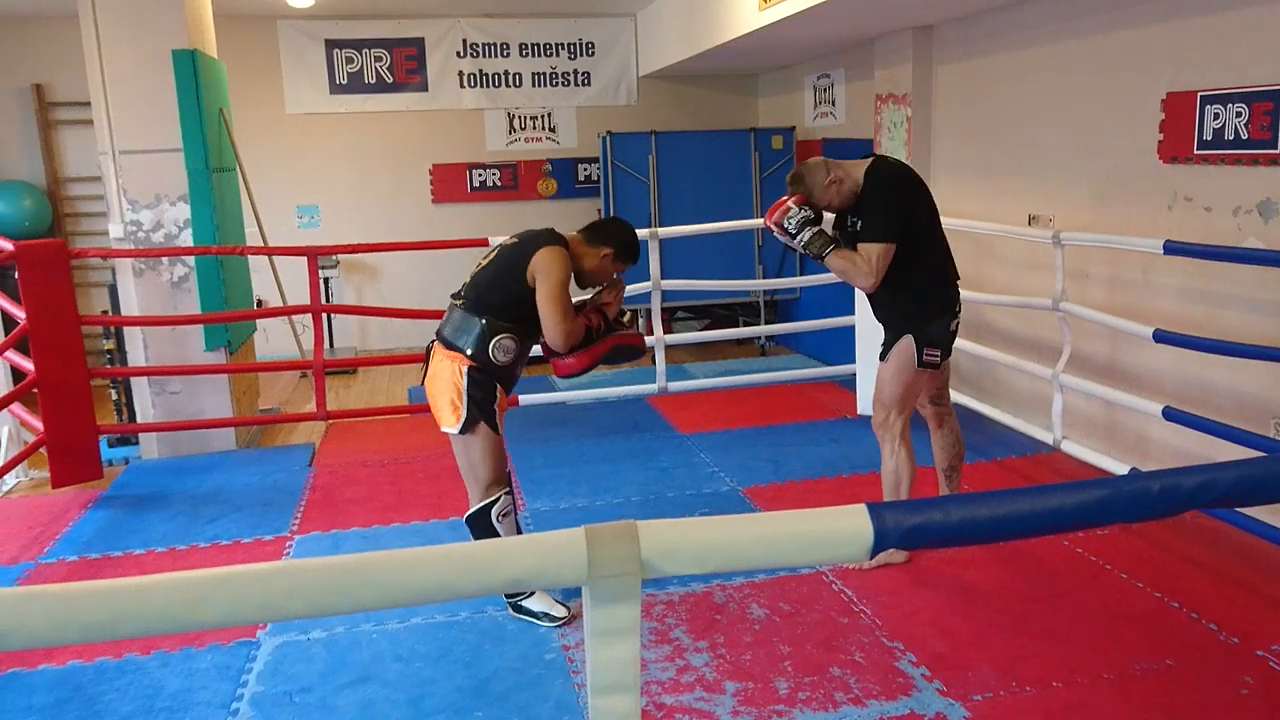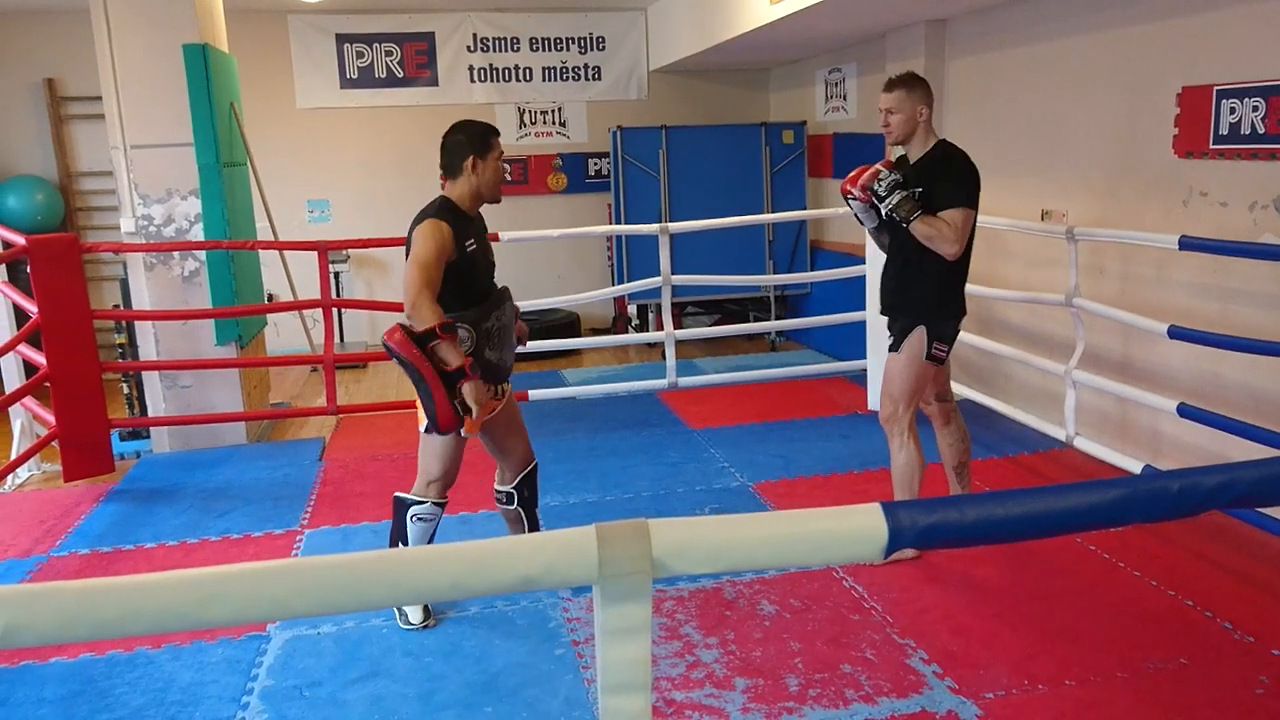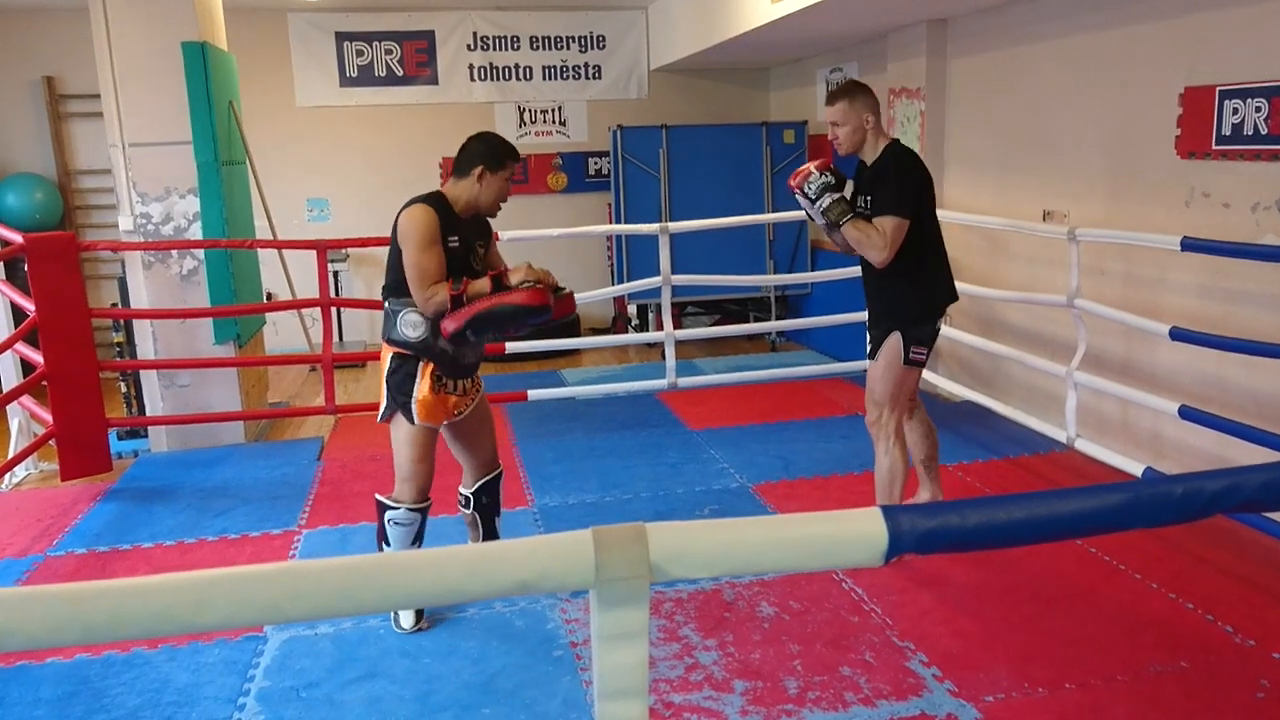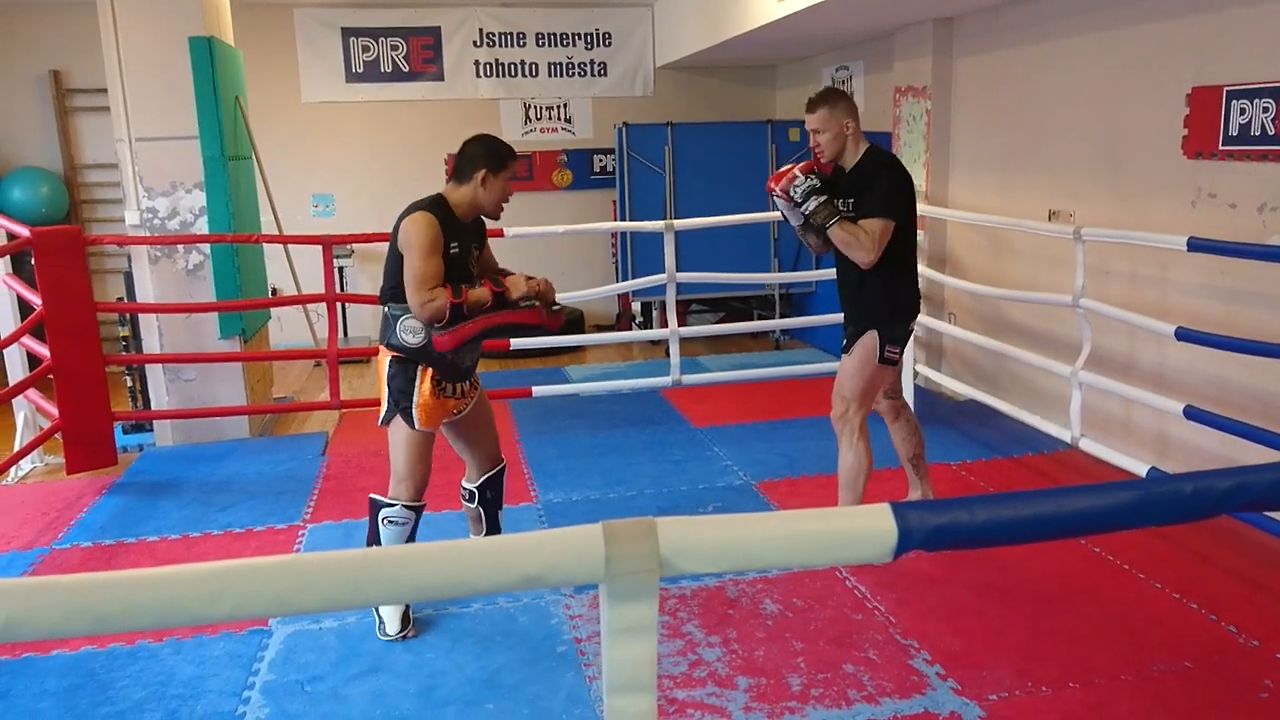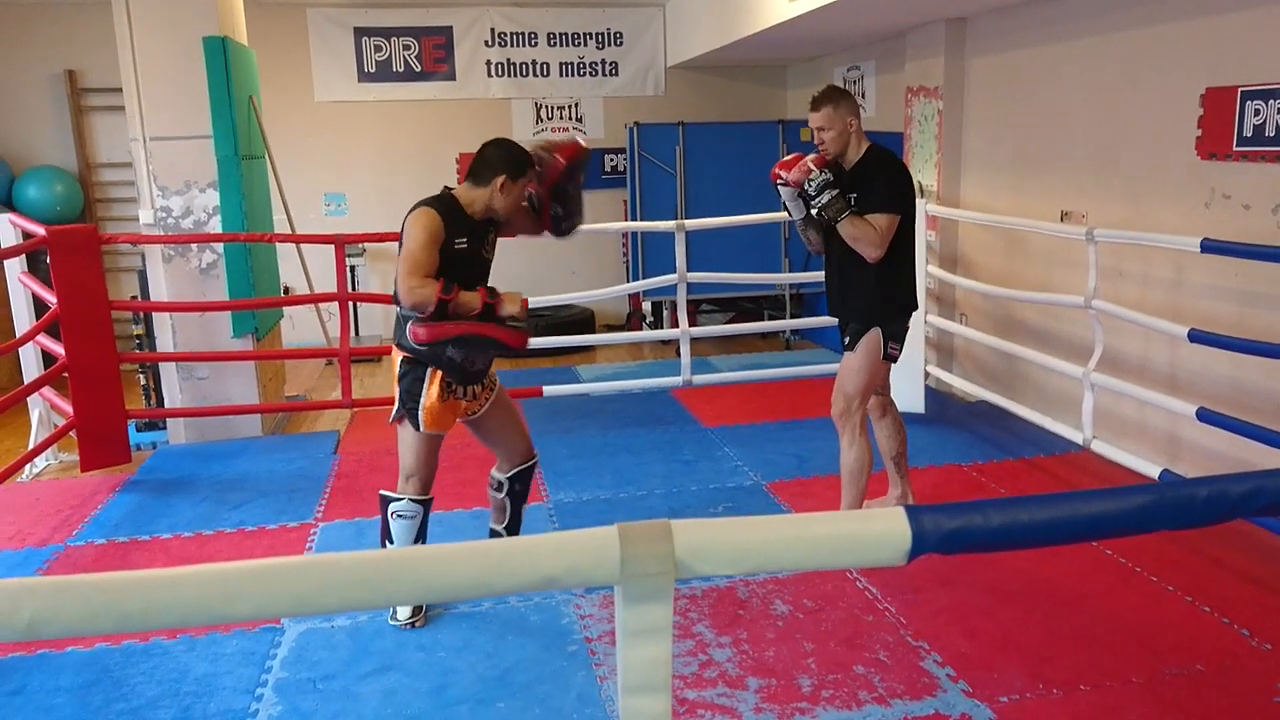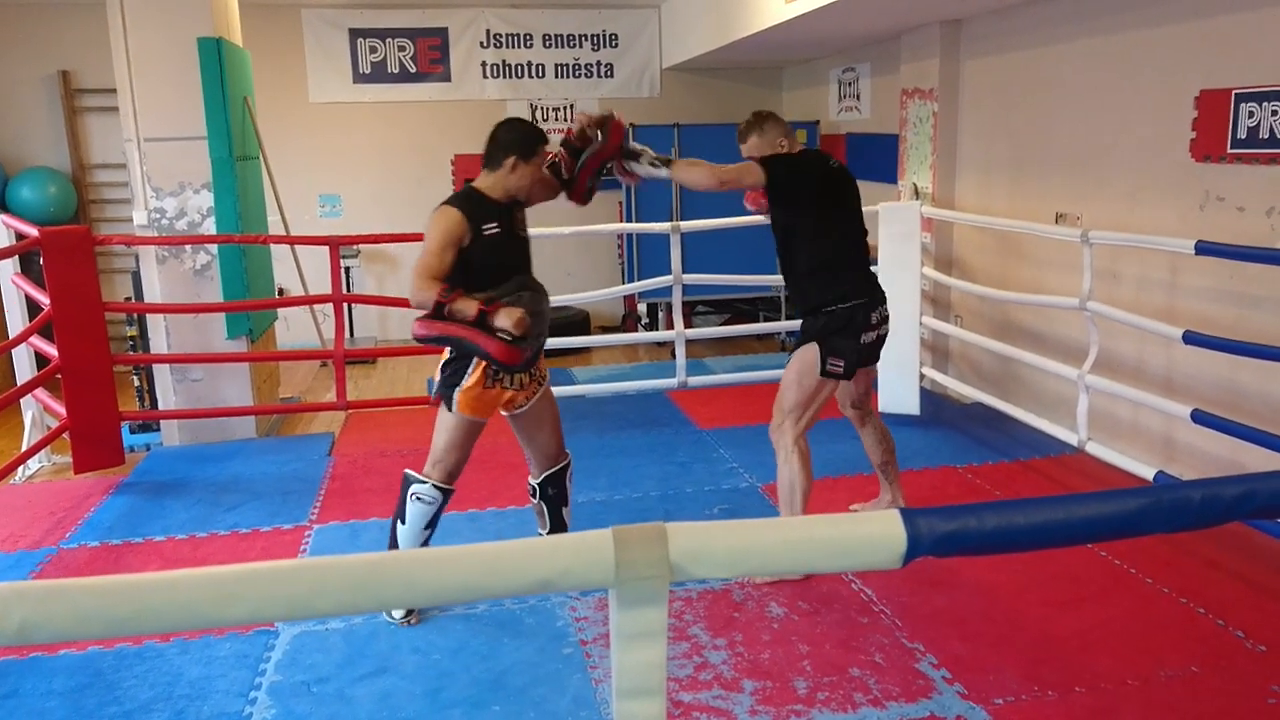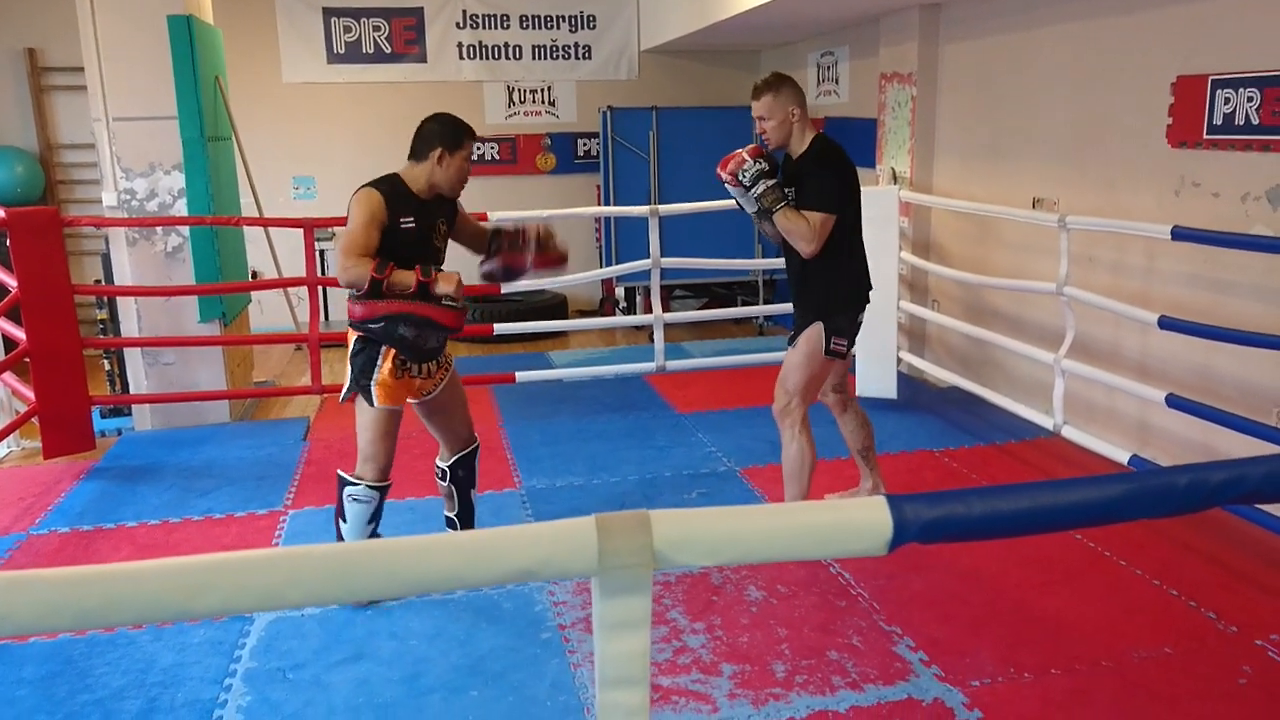
dt=0.7s
person 1, frame 1
left shoulder: (540, 246)
right shoulder: (553, 256)
left elbow: (547, 320)
right elbow: (559, 338)
left wrist: (593, 312)
right wrist: (600, 315)
left hip: (469, 368)
right hip: (466, 374)
left knee: (497, 478)
right knee: (488, 488)
right ankle: (518, 593)
person 1, frame 2
left shoulder: (471, 220)
right shoulder: (437, 227)
right elbow: (418, 305)
left wrist: (508, 323)
right wrist: (462, 373)
left hip: (487, 371)
right hip: (451, 378)
left knee: (519, 461)
right knee: (434, 485)
person 1, frame 3
left shoulder: (478, 225)
right shoulder: (422, 216)
left elbow: (492, 285)
right elbow: (430, 299)
left wrist: (532, 283)
right wrist: (504, 282)
left hip: (460, 369)
right hip: (415, 369)
left knee: (485, 468)
right knee: (412, 487)
person 1, frame 4
left shoulder: (472, 225)
right shoulder: (424, 222)
left elbow: (487, 275)
right elbow: (424, 304)
left wrist: (527, 286)
right wrist: (500, 294)
left hip: (456, 368)
right hip: (413, 369)
left knee: (488, 462)
right knee: (407, 488)
person 1, frame 5
left shoulder: (492, 219)
right shoulder: (430, 217)
left elbow: (555, 221)
right elbow: (413, 291)
left wrist: (562, 174)
right wrist: (494, 304)
left hip: (473, 369)
right hip: (426, 370)
left knee: (519, 459)
right knee: (415, 485)
person 1, frame 6
left shoulder: (511, 204)
right shoulder: (456, 214)
left elbow: (566, 184)
right elbow: (421, 289)
left wrist: (575, 148)
right wrist: (490, 314)
left hip: (521, 361)
right hip: (474, 365)
left knee: (552, 461)
right knee: (440, 471)
person 1, frame 7
left shoulder: (441, 204)
right shoulder: (375, 199)
left elbow: (481, 240)
right elbow: (349, 269)
left wrist: (520, 242)
right wrist: (428, 282)
left hip: (430, 348)
right hip: (384, 351)
left knee: (462, 446)
right knee: (373, 469)
person 2, frame 1
left shoulder: (886, 188)
right shoulder: (859, 189)
left elbow: (867, 275)
right elbow: (845, 261)
left wrist: (815, 236)
right wrist: (806, 238)
left hip: (921, 315)
right hip: (922, 311)
left knee: (888, 420)
right knee: (935, 410)
person 2, frame 2
left shoulder: (951, 168)
right shoulder: (899, 170)
left elbow: (951, 244)
left wrist: (900, 205)
right wrist: (870, 218)
left hip: (931, 312)
right hip: (908, 308)
left knee: (895, 414)
right knee: (938, 412)
person 2, frame 3
left shoulder: (900, 169)
right shoulder: (867, 170)
left elbow: (880, 250)
right elbow: (855, 243)
left wrist: (832, 202)
right wrist: (820, 211)
left hip: (910, 309)
right hip: (896, 305)
left knee: (882, 419)
right knee: (903, 404)
right ankle: (930, 493)
person 2, frame 4
left shoulder: (883, 174)
right shoulder: (838, 174)
left elbow: (865, 252)
right elbow: (822, 244)
left wrist: (816, 202)
right wrist: (794, 209)
left hip: (884, 311)
right hip: (870, 308)
left knee: (846, 415)
right knee: (890, 405)
right ankle: (921, 495)
person 2, frame 5
left shoulder: (886, 171)
right shoulder: (835, 171)
left elbow: (873, 246)
right elbow: (820, 244)
left wrist: (829, 198)
right wrist: (798, 204)
left hip: (880, 308)
right hip: (855, 305)
left knee: (846, 411)
right knee: (876, 401)
right ankle: (900, 495)
person 2, frame 6
left shoulder: (799, 169)
right shoulder: (828, 173)
left elbow: (721, 177)
left wrist: (649, 163)
right wrist: (773, 212)
left hip: (838, 316)
right hip: (864, 310)
left knee: (785, 431)
right knee: (857, 409)
right ankle: (894, 496)
person 2, frame 7
left shoulder: (826, 162)
right shoulder: (793, 163)
left elbow: (809, 242)
right elbow: (783, 235)
left wrist: (767, 189)
right wrist: (750, 200)
left hip: (833, 302)
right hip: (820, 300)
left knee: (788, 407)
right knee: (835, 395)
right ankle: (872, 486)
